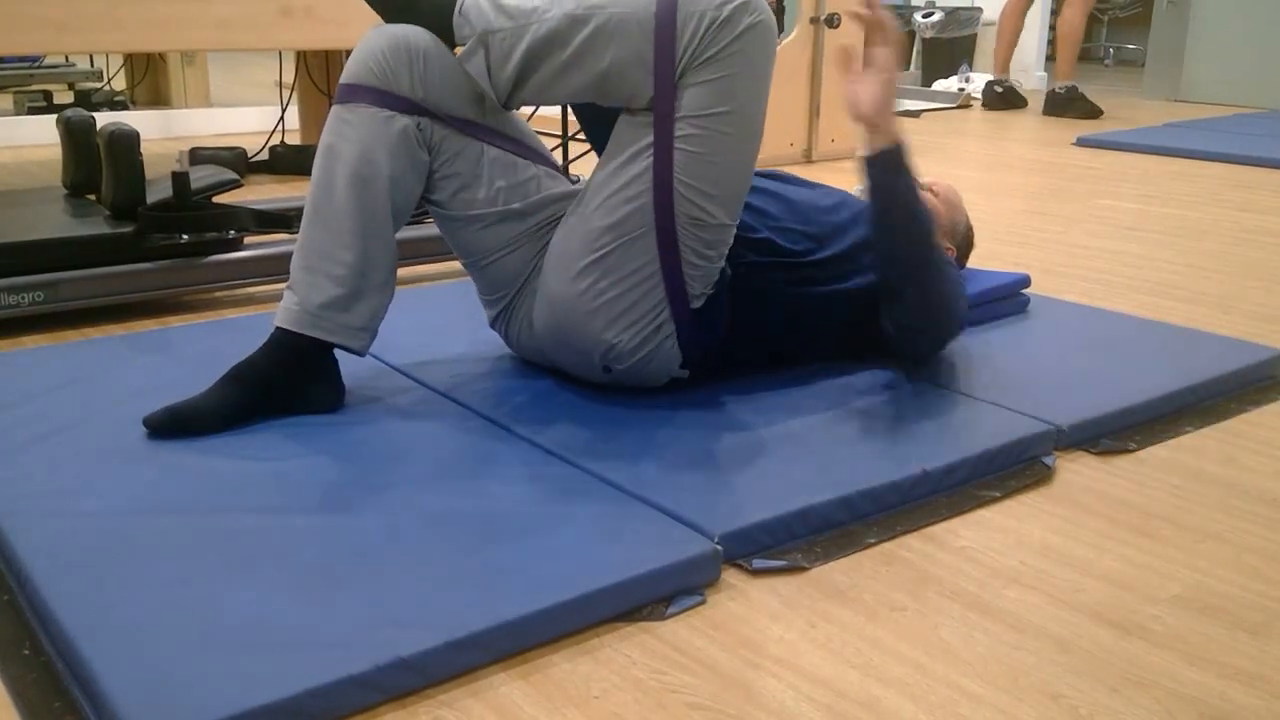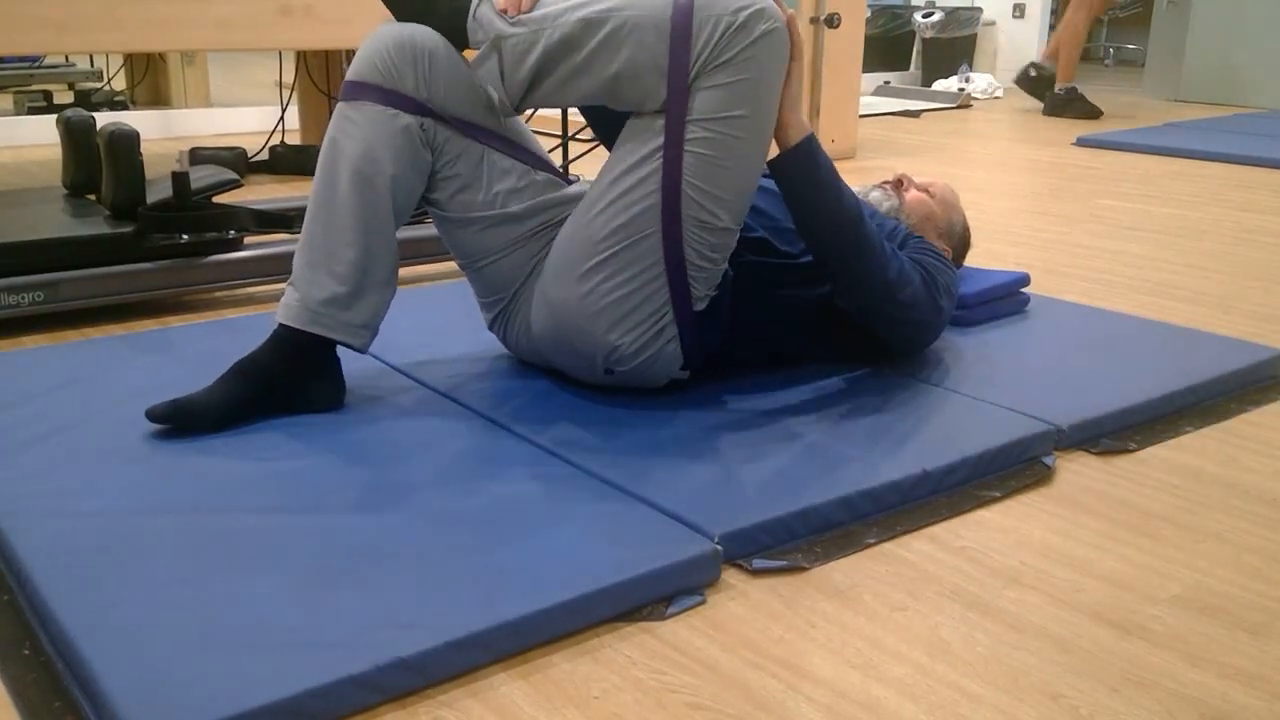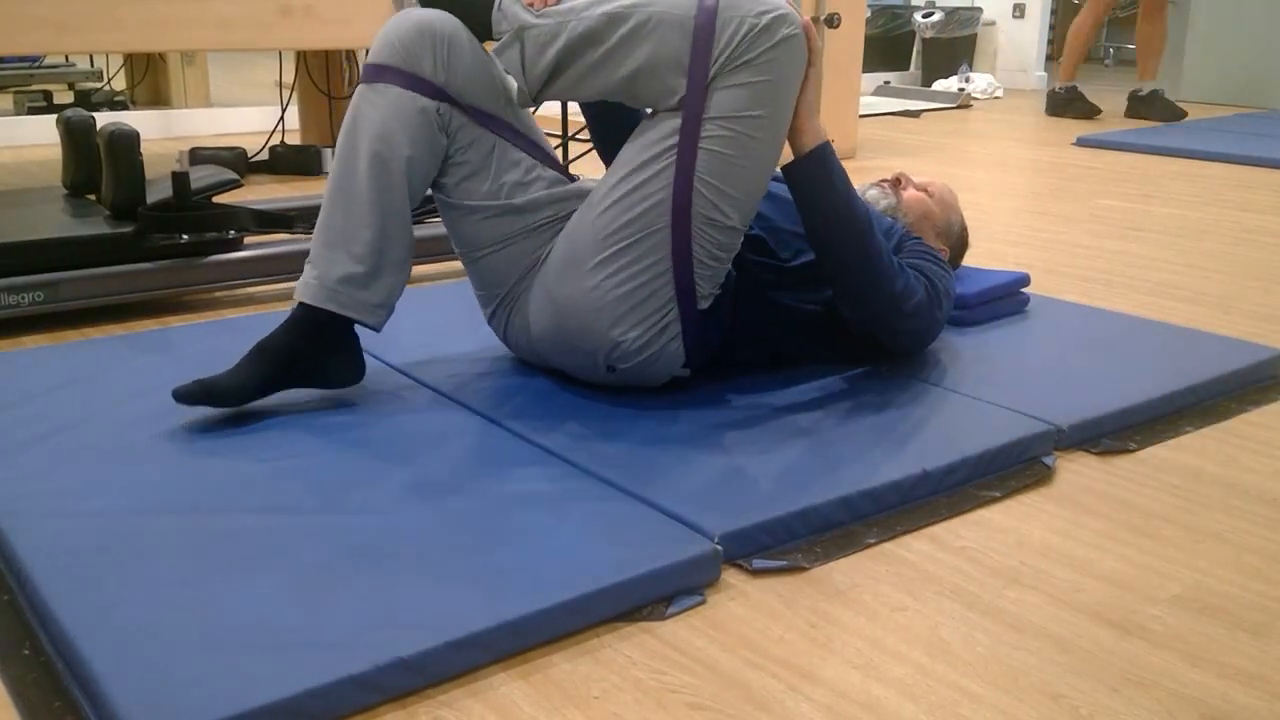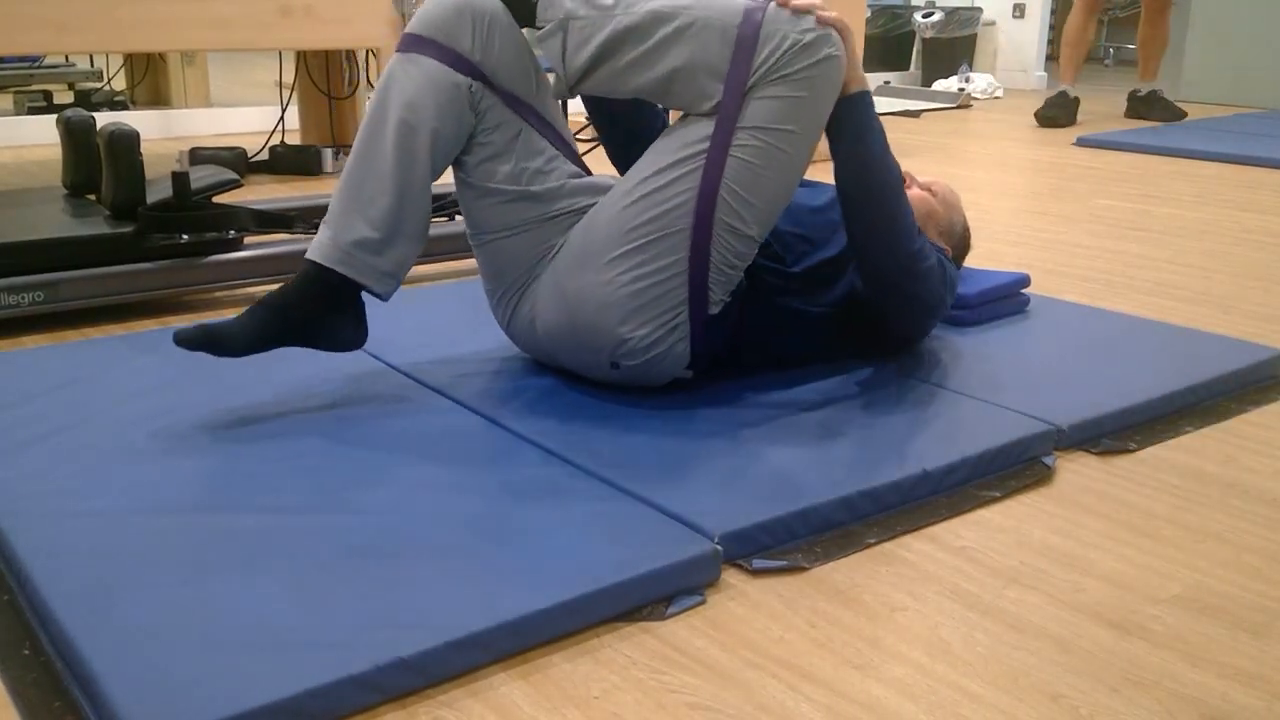
dt=0.4s
person 1, frame 1
left shoulder: (897, 271)
right shoulder: (805, 209)
left elbow: (929, 323)
right elbow: (622, 156)
left wrist: (883, 135)
left hip: (631, 312)
right hip: (542, 279)
right ankle: (302, 353)
person 1, frame 2
left shoulder: (918, 287)
right shoulder: (821, 215)
left elbow: (865, 283)
right elbow: (651, 151)
left wrist: (788, 123)
left hip: (629, 312)
right hip: (538, 280)
right ankle: (305, 347)
person 1, frame 3
left shoulder: (917, 278)
right shoulder: (802, 212)
left elbow: (880, 307)
right elbow: (645, 171)
left wrist: (806, 134)
left hip: (631, 311)
right hip: (539, 281)
right ankle: (323, 328)
person 1, frame 4
left shoulder: (917, 281)
right shoulder: (818, 216)
left elbow: (889, 272)
right elbow: (654, 169)
left wrist: (849, 88)
left hip: (632, 309)
right hip: (546, 272)
right ankle: (329, 291)
